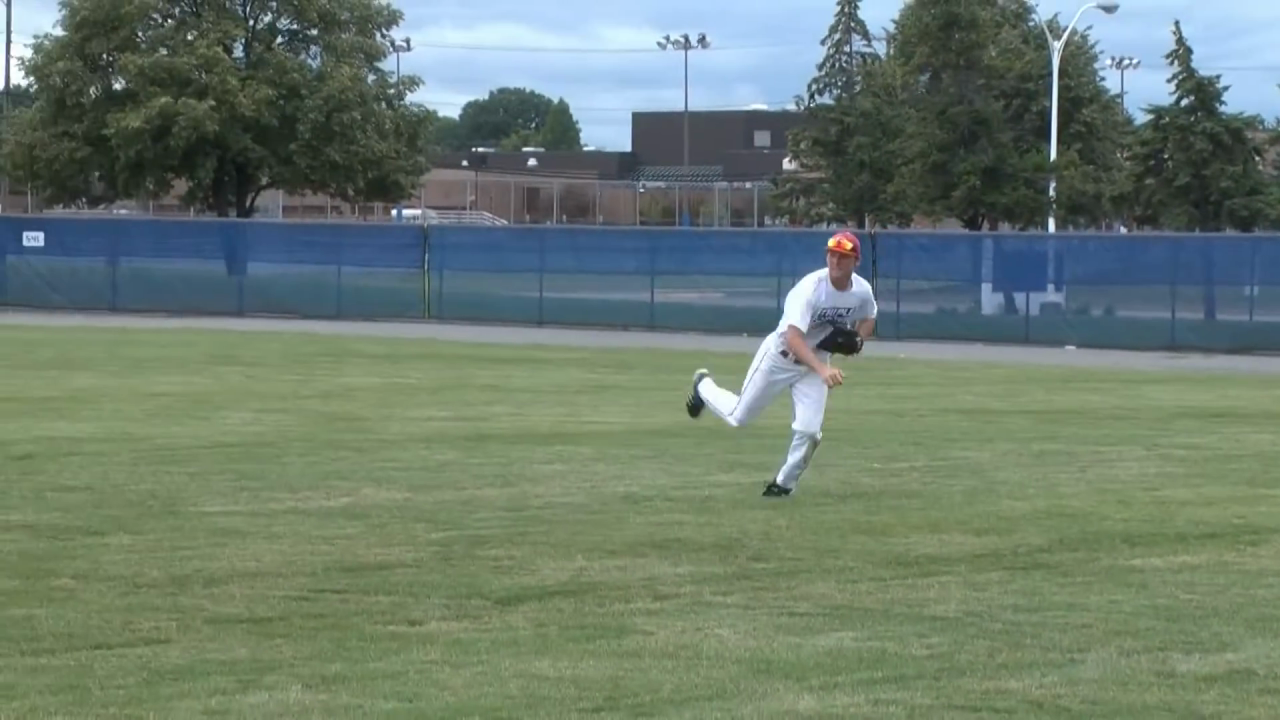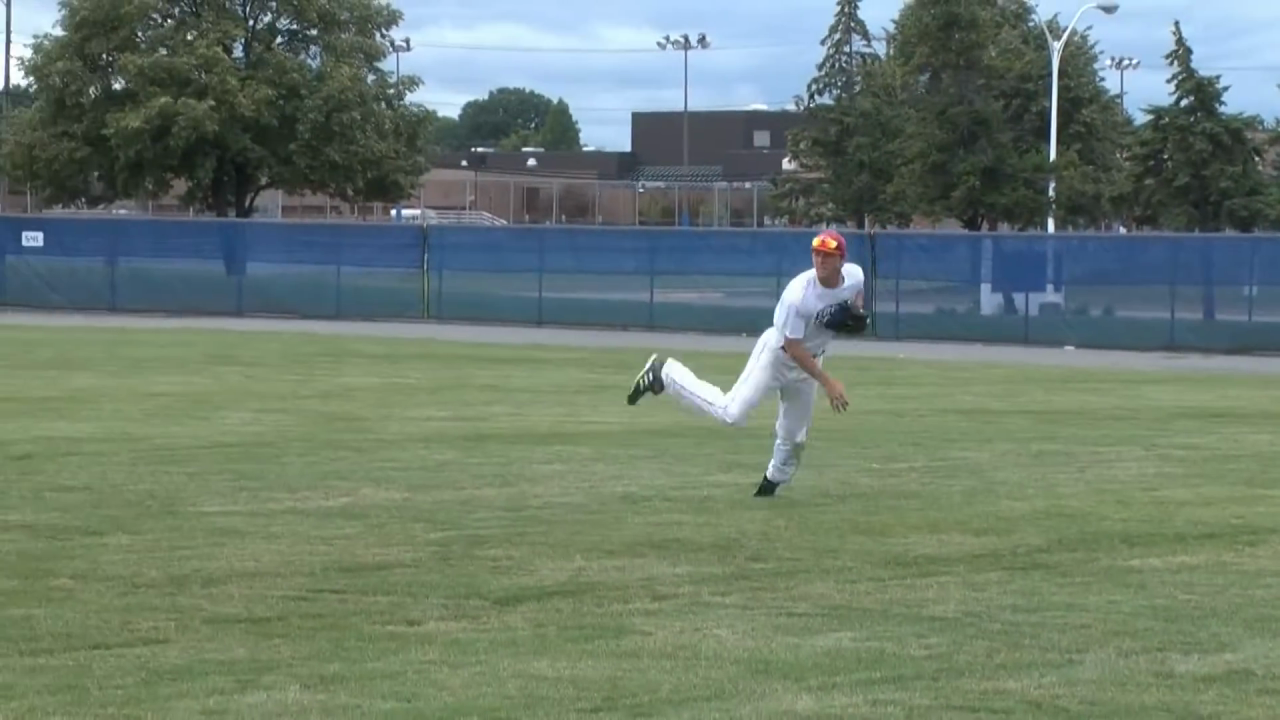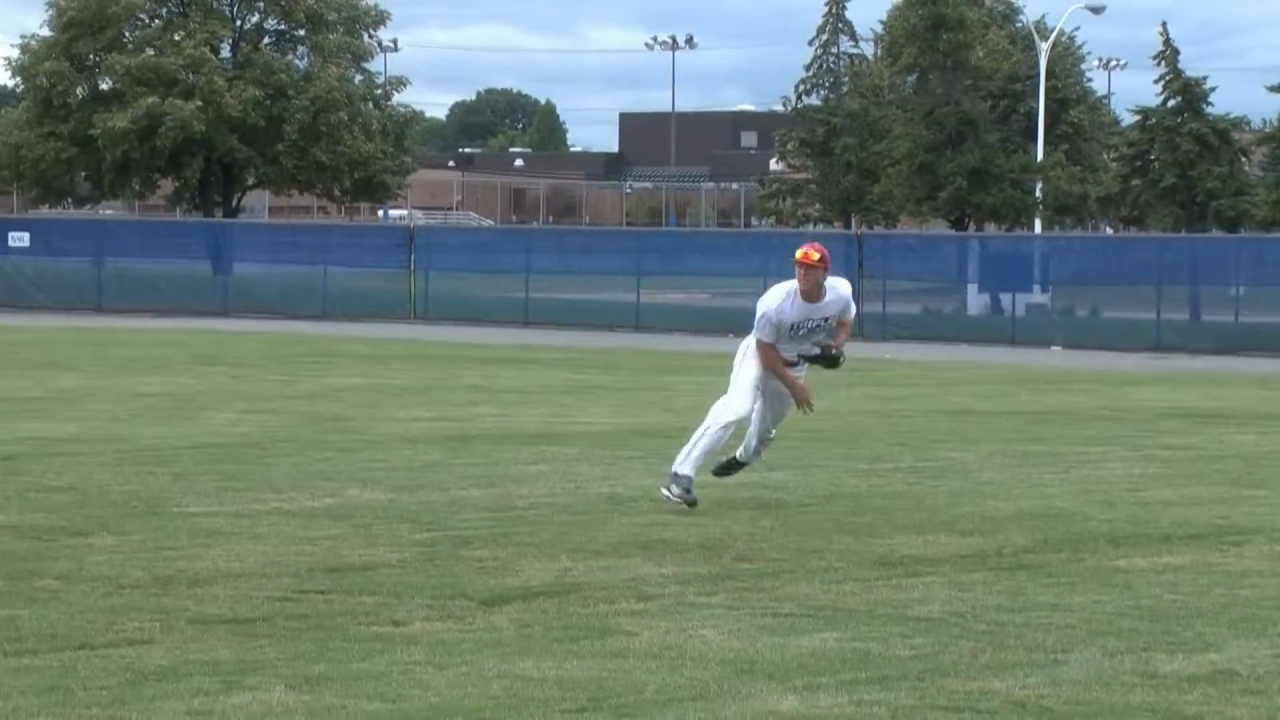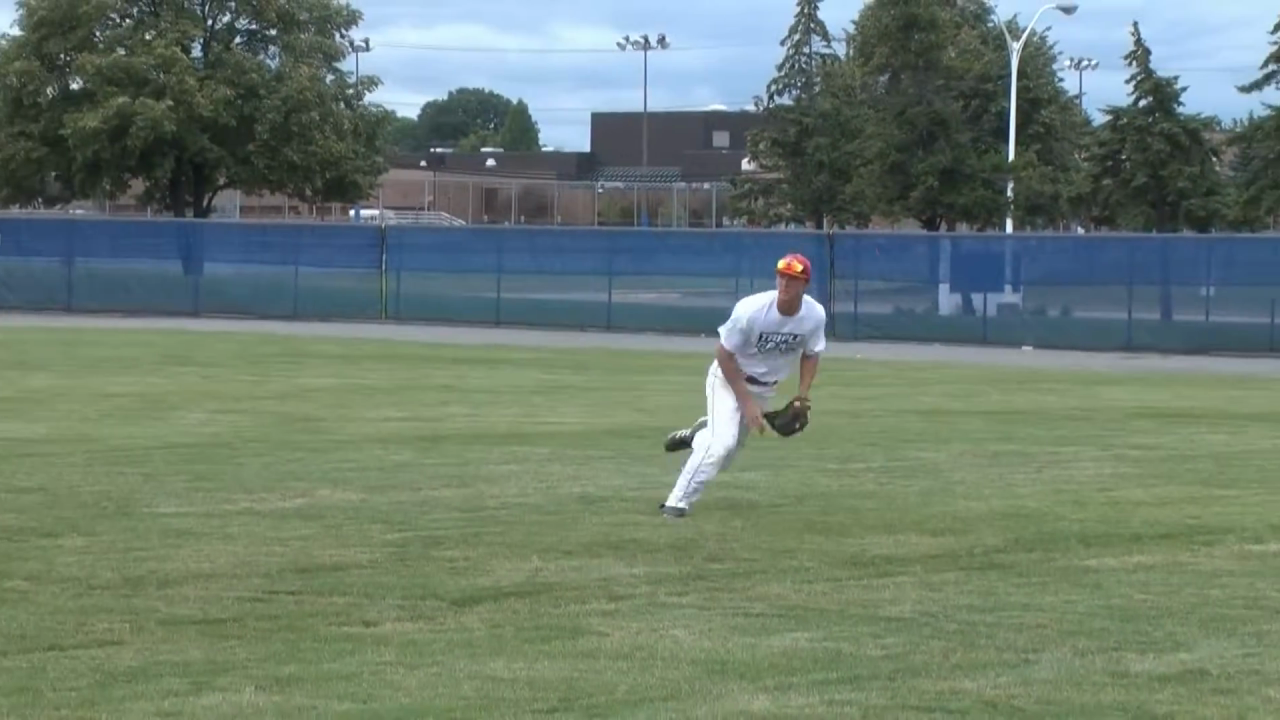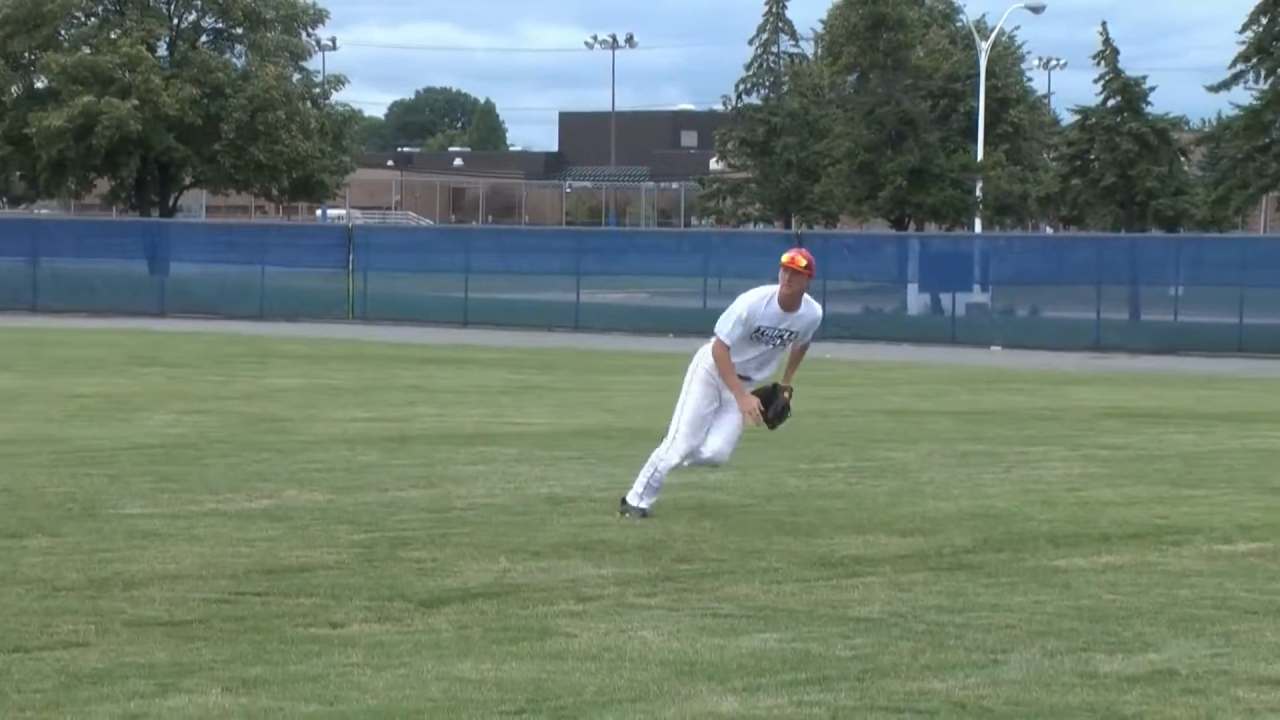
dt=0.1s
person 1, frame 1
left shoulder: (862, 290)
right shoulder: (807, 289)
left elbow: (869, 319)
right elbow: (791, 338)
left wrist: (856, 340)
right wrist: (822, 369)
left hip: (816, 366)
right hip: (779, 357)
left knee: (808, 430)
right knee: (738, 416)
left ankle: (785, 483)
right ankle: (704, 387)
person 1, frame 2
left shoulder: (854, 275)
right shoulder: (797, 294)
right elbow: (793, 348)
left wrist: (856, 316)
right wrist: (827, 382)
left hip: (809, 363)
right hip: (775, 354)
left knee: (794, 436)
right knee: (731, 411)
left ankle: (776, 477)
right ankle: (663, 373)
person 1, frame 3
left shoulder: (841, 291)
right shoulder: (775, 301)
left elbow: (845, 323)
right elbow: (763, 349)
left wrist: (836, 347)
right wrist: (793, 386)
left hip: (795, 366)
right hip: (758, 358)
left knee: (764, 431)
right knee: (736, 410)
left ankle: (744, 457)
right ankle: (681, 475)
person 1, frame 4
left shoulder: (815, 315)
right shoulder: (751, 309)
left elbow: (811, 358)
right elbow: (724, 354)
left wrist: (802, 401)
right wrist: (745, 402)
left hip: (763, 388)
right hip: (729, 376)
left knee: (725, 446)
right knee: (721, 444)
left ankle: (702, 433)
person 1, frame 5
left shoulder: (813, 314)
right shoulder: (750, 303)
right elbow: (719, 349)
left wrist: (786, 386)
right wrist: (741, 396)
left hip: (744, 384)
right hip: (711, 371)
left knee: (715, 453)
right knee: (682, 445)
left ankle: (675, 454)
